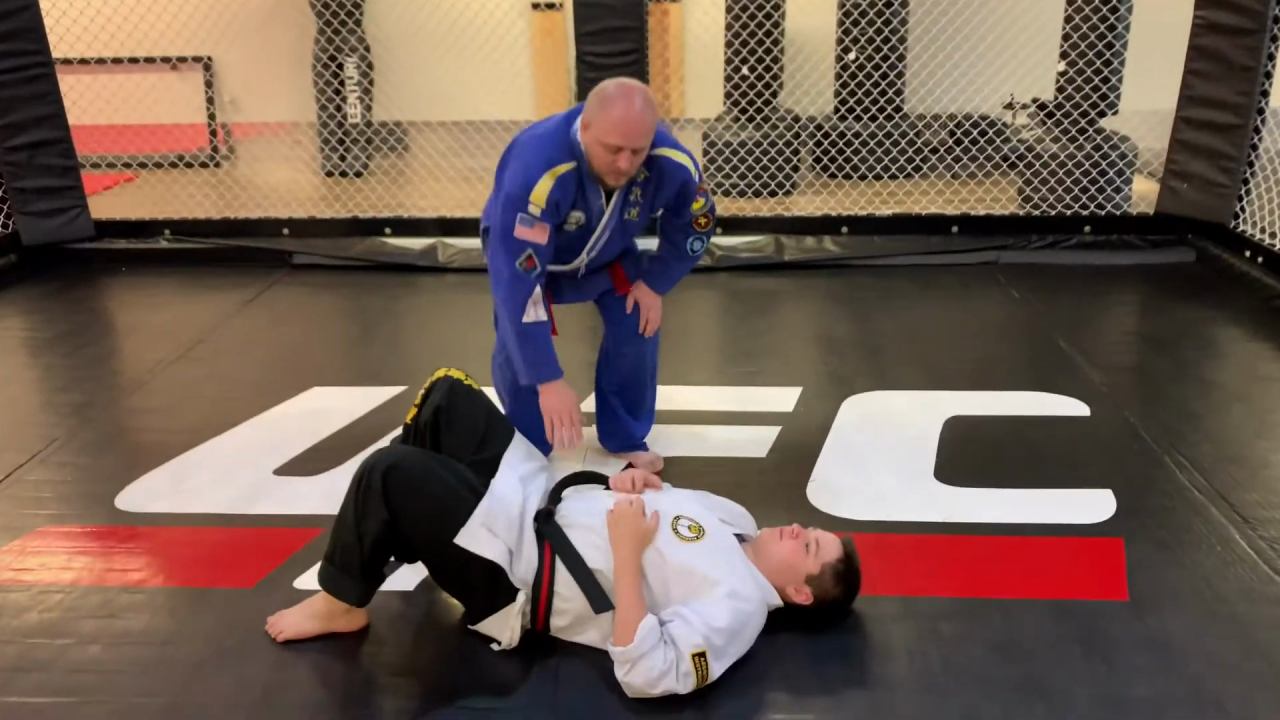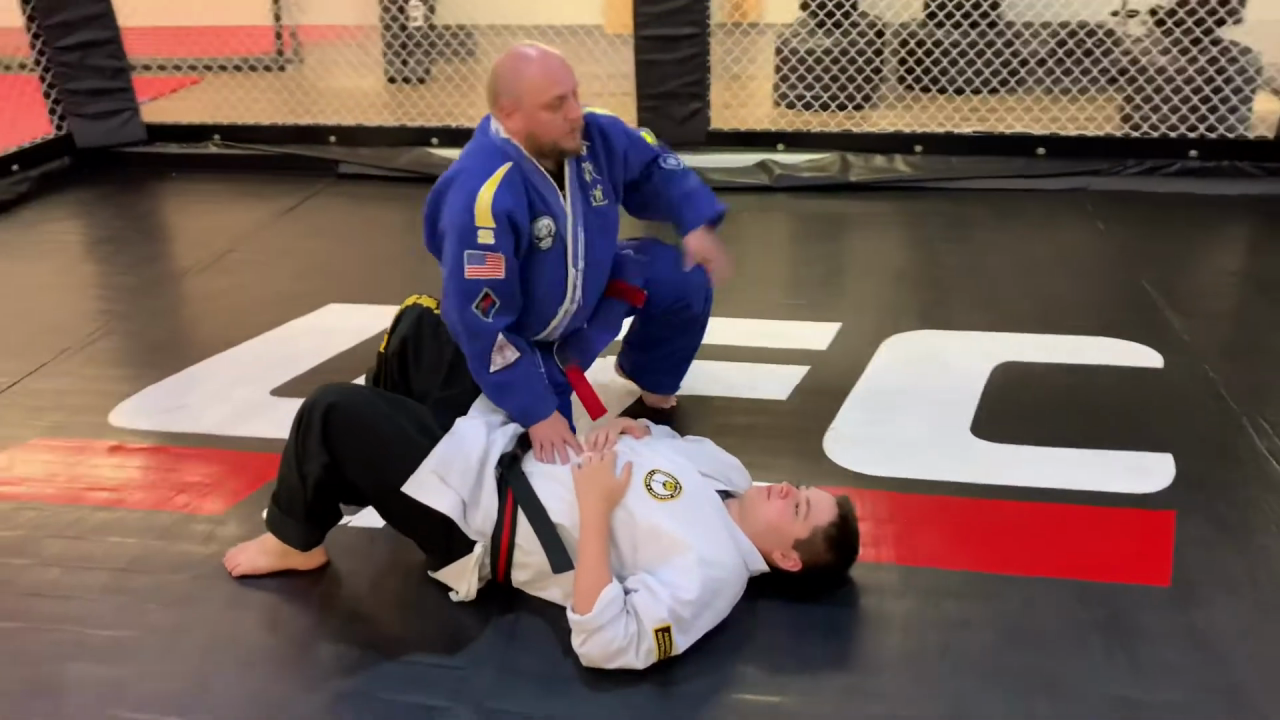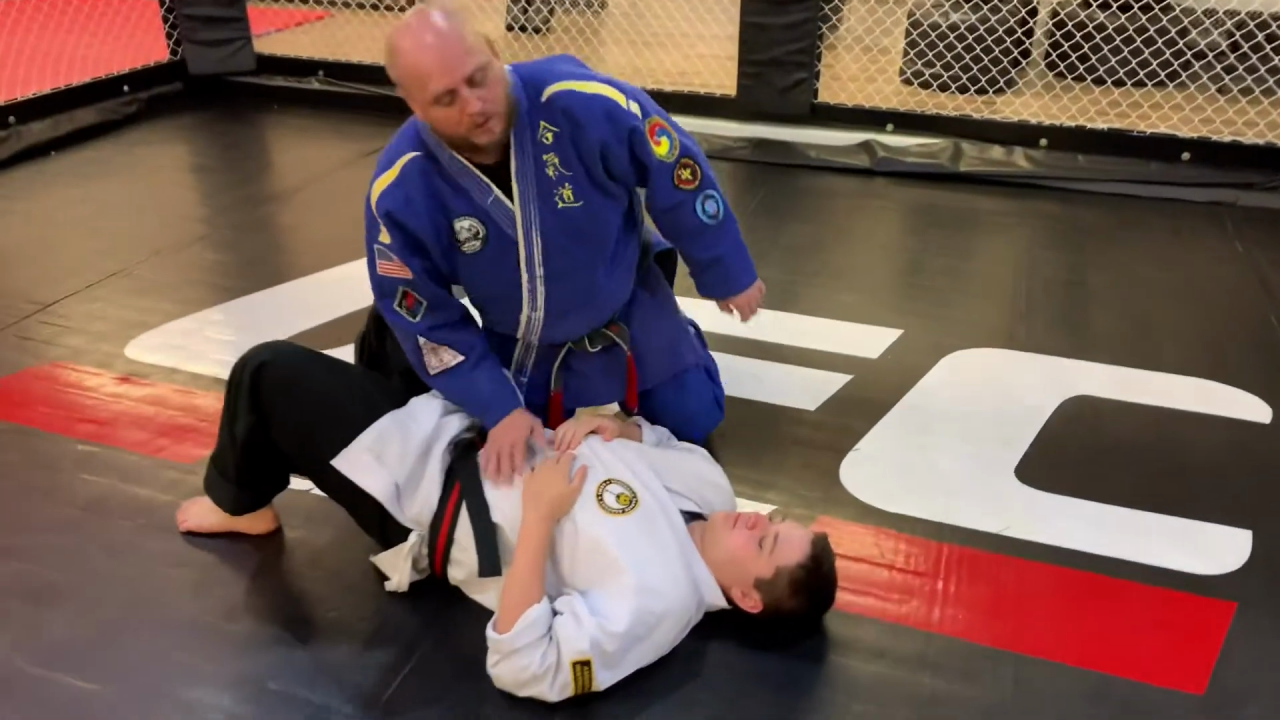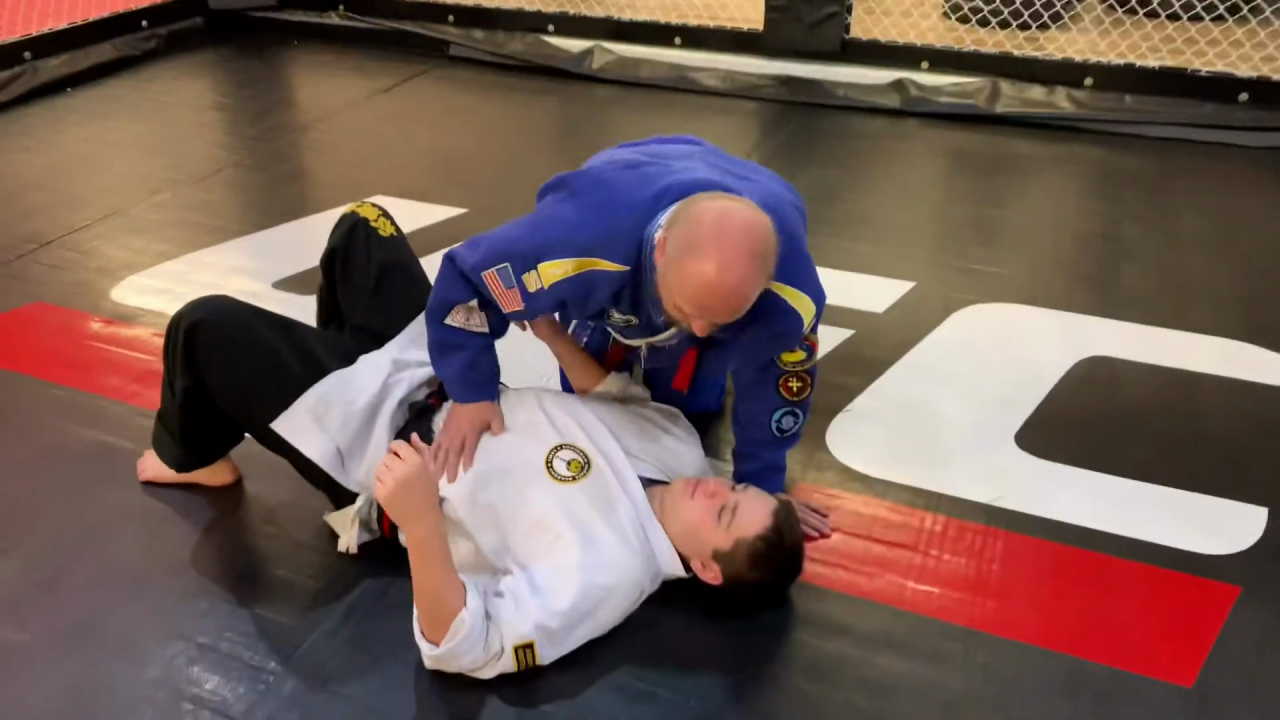
dt=1s
person 1, frame 1
left shoulder: (737, 606)
right shoulder: (737, 523)
left elbow: (644, 672)
left wrist: (626, 550)
right wrist: (642, 480)
left hip: (513, 574)
right hip: (542, 501)
left knee: (388, 473)
right knee: (448, 394)
left ankle: (341, 604)
right ankle: (392, 533)
person 1, frame 2
left shoulder: (711, 573)
right shoulder: (728, 474)
left elbow: (605, 645)
right elbow: (662, 443)
left wrist: (594, 508)
right wrist: (626, 426)
left hip: (475, 514)
right hip: (511, 441)
left knee: (331, 412)
left ankle: (294, 543)
right ankle: (367, 453)
person 1, frame 3
left shoulder: (655, 600)
right shoulder: (707, 485)
left elbow: (521, 667)
right elbow: (655, 439)
left wrist: (539, 514)
right wrist: (613, 423)
left hip: (428, 498)
right hip: (484, 428)
left knee: (268, 372)
left ankle: (238, 505)
right ankle: (372, 399)
person 1, frame 4
left shoulder: (606, 572)
right shoulder: (678, 448)
left elbow: (458, 646)
right elbow: (614, 399)
left wrist: (417, 520)
right wrist: (551, 330)
left hip: (380, 448)
right hip: (442, 385)
left knee: (205, 328)
right knee: (363, 225)
left ankle: (194, 458)
right ankle: (337, 360)
person 2, frame 1
left shoulder: (671, 162)
right shoulder: (536, 167)
left elbow: (694, 224)
right elbow: (518, 277)
left wrist: (655, 282)
right wrist: (548, 381)
left hip: (608, 249)
right hip: (522, 242)
left knee: (637, 325)
right knee: (519, 346)
left ankle: (625, 437)
person 2, frame 2
left shoulder: (593, 132)
right shoulder: (483, 197)
left elbow: (652, 166)
right elbow: (482, 323)
left wrist: (695, 222)
right wrist: (536, 414)
right hip: (520, 340)
left knee: (687, 278)
right knee: (549, 458)
left ankle: (650, 374)
person 2, frame 3
left shoulder: (583, 105)
right shoulder: (400, 190)
left elbow: (679, 180)
right elbow: (423, 319)
left wrist: (728, 274)
right wrist: (499, 411)
left hip: (628, 314)
right hip: (522, 350)
left knee: (693, 422)
right knee: (527, 464)
left ankle: (674, 337)
person 2, frame 4
left shoulder: (788, 289)
right shoulder: (578, 241)
left elbow: (775, 388)
right elbow: (463, 283)
left wrist: (759, 491)
right wrist: (472, 395)
left knee: (693, 413)
